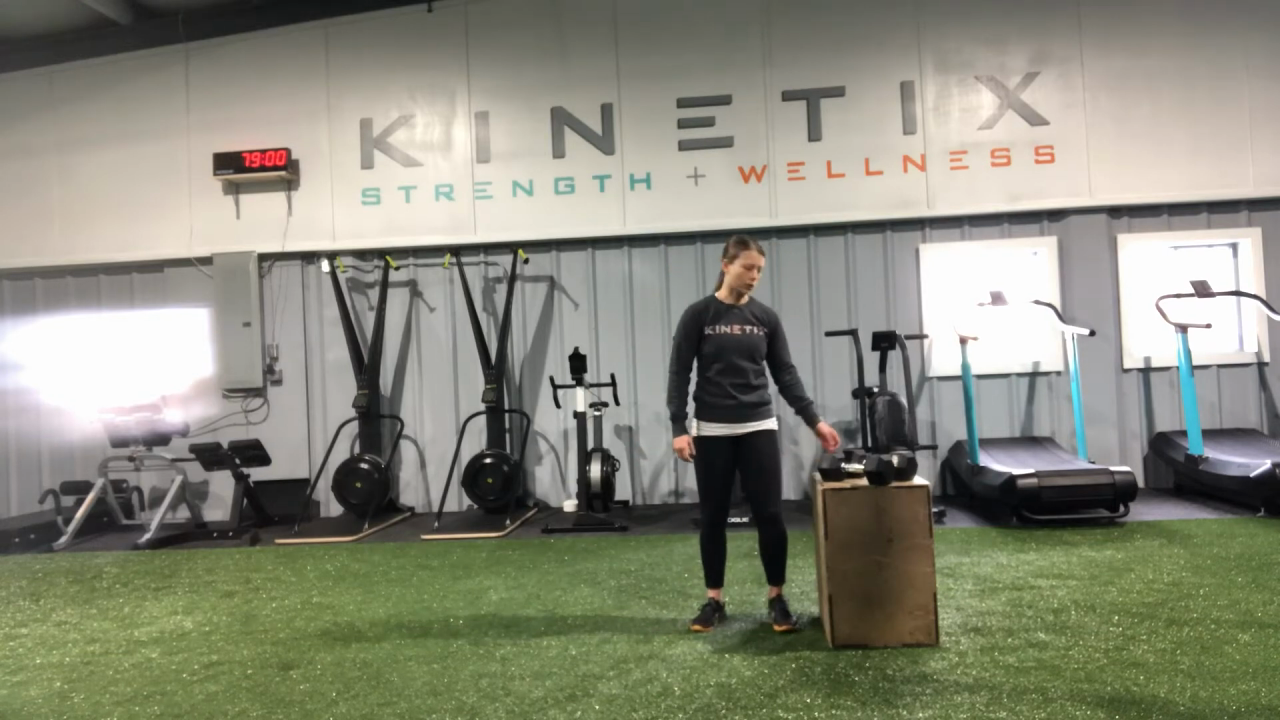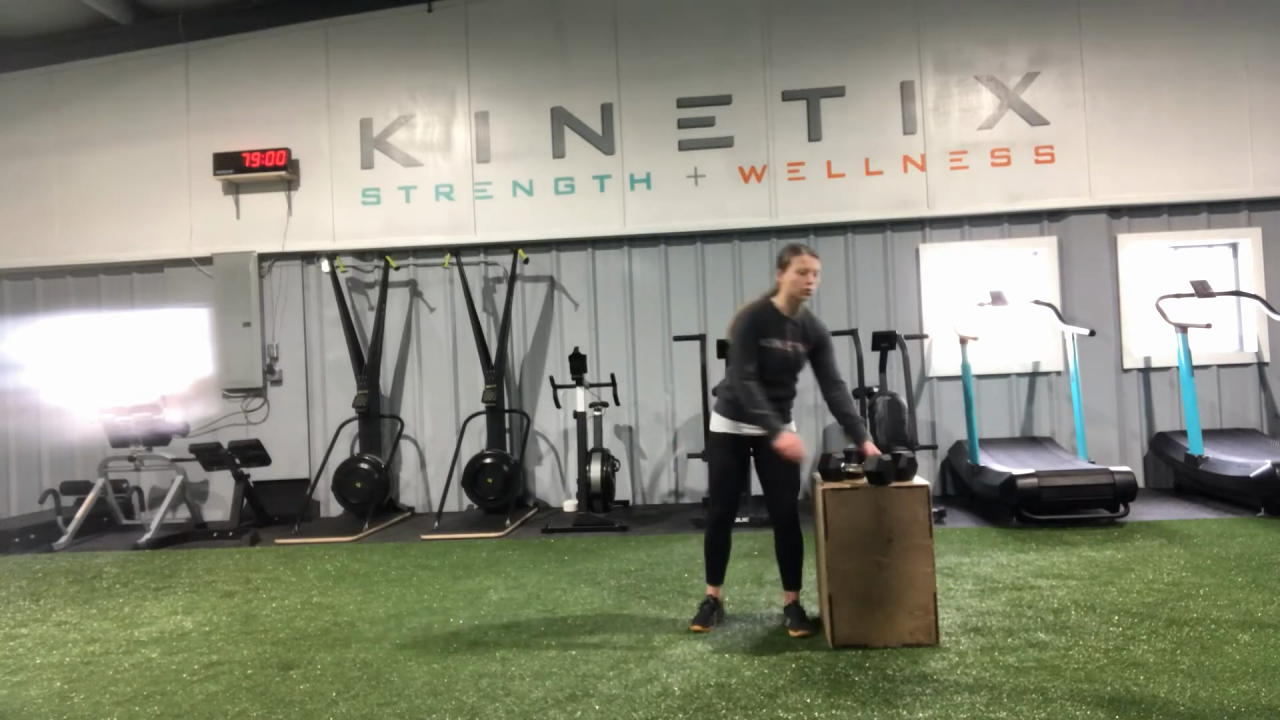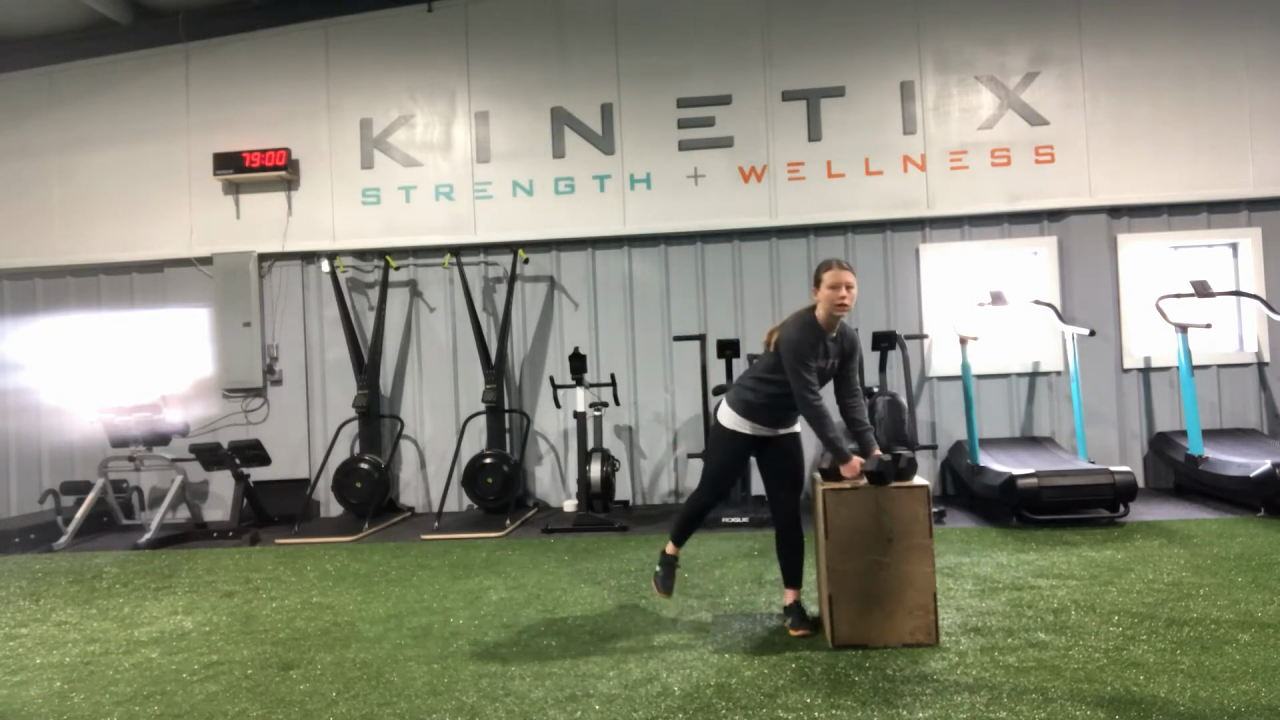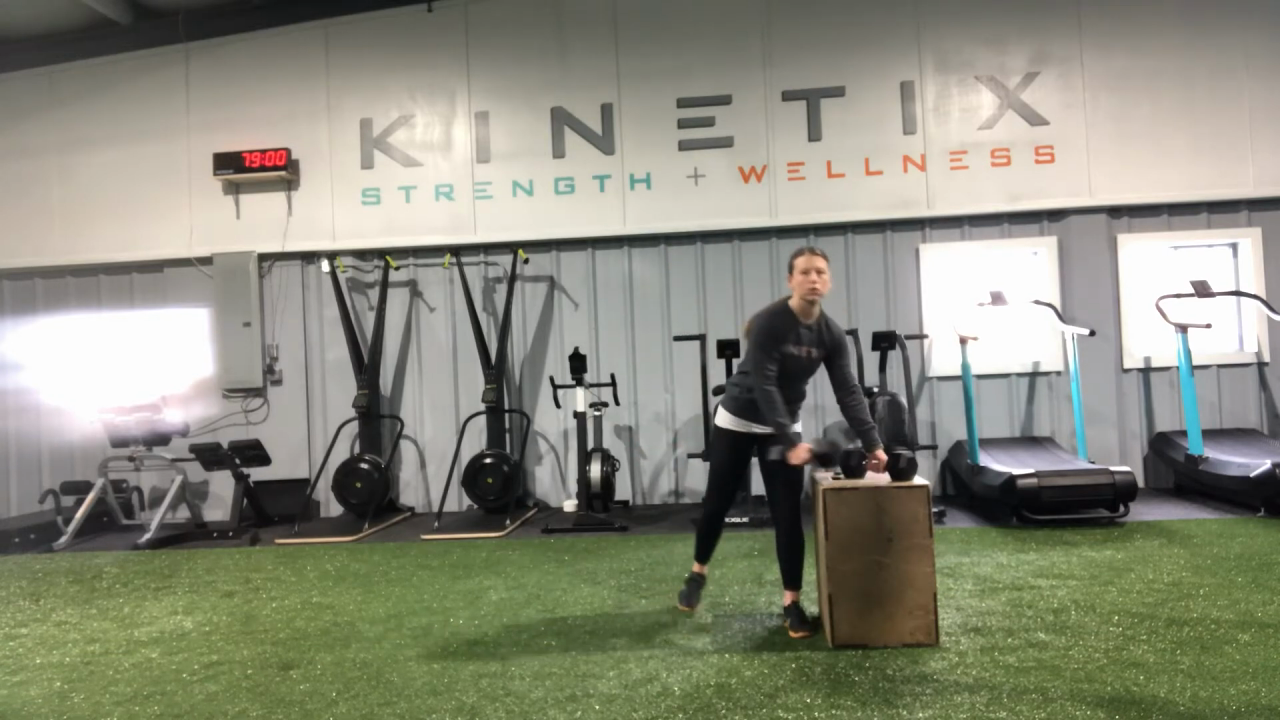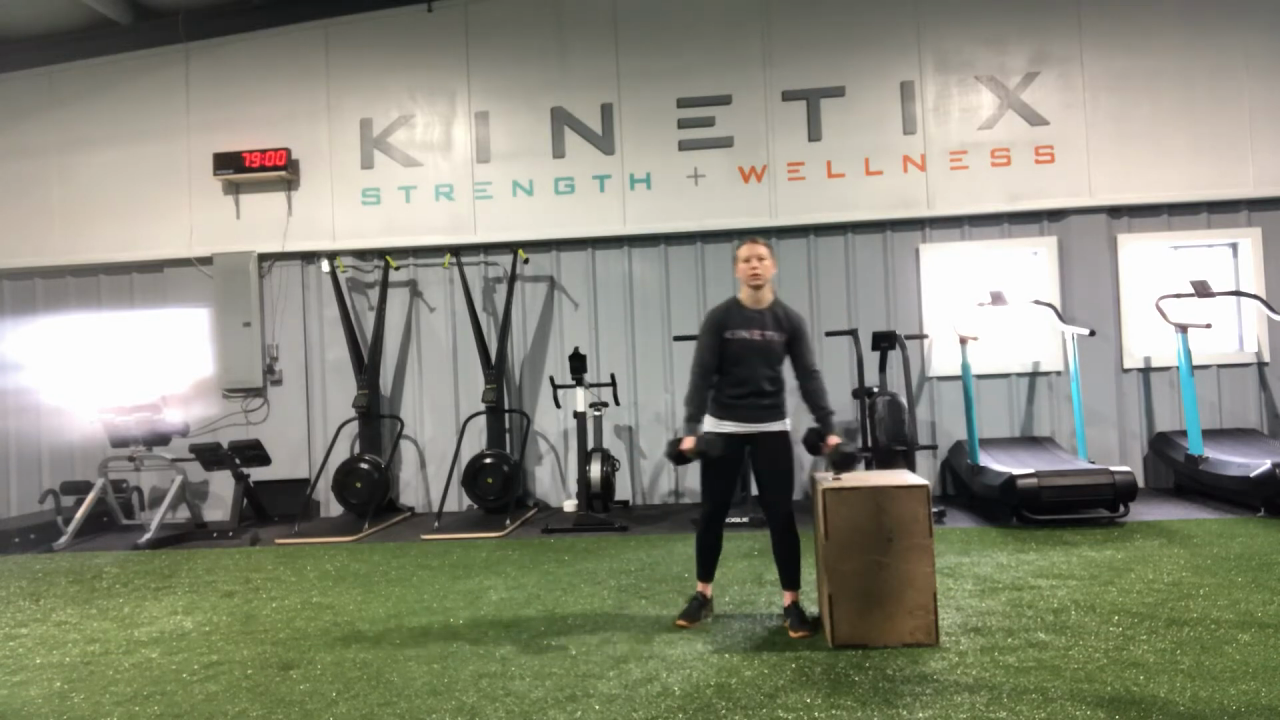
dt=0.4s
person 1, frame 1
left shoulder: (766, 317)
right shoulder: (698, 314)
left elbow: (785, 373)
right elbow: (679, 373)
left wrist: (813, 420)
right wrist: (680, 428)
left hip: (759, 427)
right hip: (712, 430)
left knee: (769, 513)
right knee: (713, 517)
left ankle: (776, 598)
right ankle: (714, 601)
person 1, frame 2
left shoulder: (815, 328)
right shoulder: (752, 319)
left elbow: (833, 386)
right elbow: (743, 380)
left wrist: (862, 438)
right wrist: (777, 432)
left hip: (777, 428)
right hip: (730, 424)
left knee: (786, 515)
right knee: (721, 511)
left ankle: (792, 603)
right ankle: (712, 598)
person 1, frame 3
left shoulder: (847, 340)
right shoulder: (797, 334)
left elbow: (850, 397)
right elbow: (810, 400)
left wrist: (870, 447)
right wrist: (842, 456)
left hip: (782, 428)
right hip: (740, 419)
left knee: (788, 513)
right knee: (710, 493)
left ankle: (793, 602)
right ankle: (670, 553)
person 1, frame 4
left shoulder: (830, 334)
right shoulder: (767, 322)
left elbow: (847, 390)
right elbow: (761, 384)
left wrist: (873, 444)
right wrist: (788, 442)
left hip: (785, 426)
right hip: (738, 421)
left knee: (788, 514)
right knee: (717, 502)
left ankle: (792, 603)
right ankle: (698, 572)
person 1, frame 5
left shoulder: (789, 320)
right shoulder: (719, 317)
left elbow: (809, 376)
right elbow: (703, 375)
left wrist: (828, 428)
right wrist: (692, 429)
left hip: (772, 427)
right hip: (723, 426)
left knee: (781, 515)
right knee: (713, 512)
left ankle: (792, 604)
right ankle: (702, 593)
